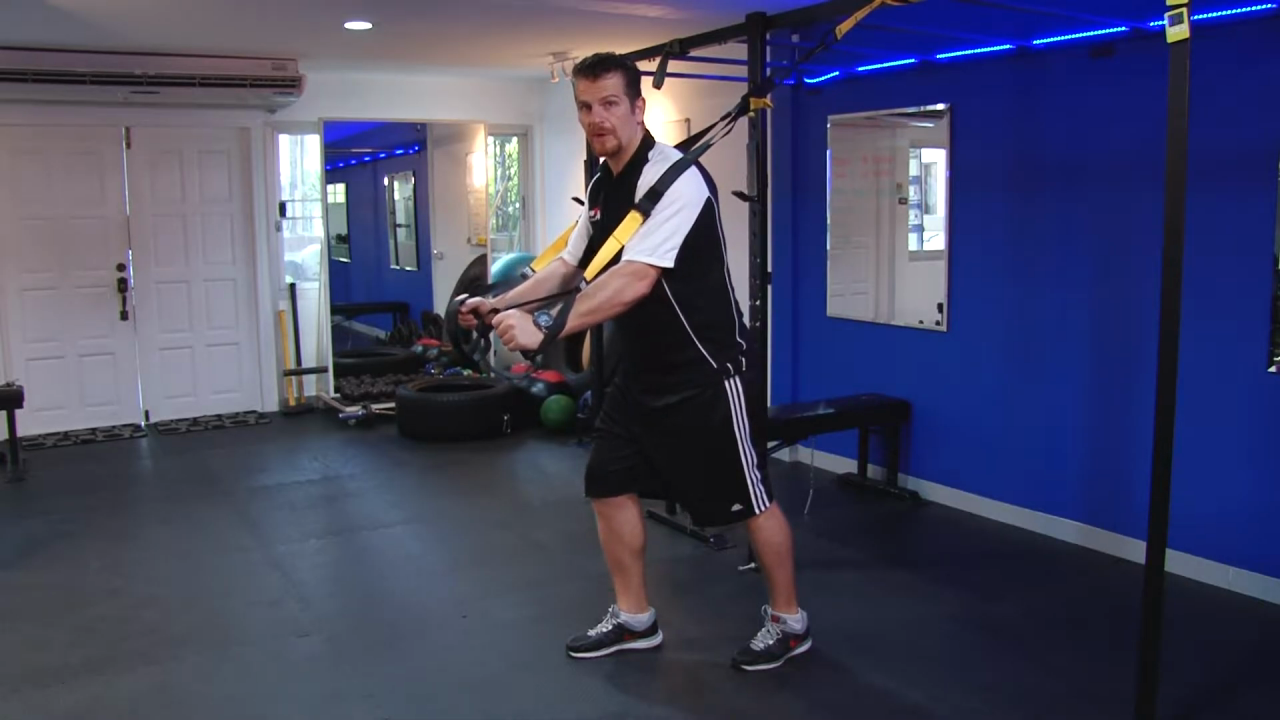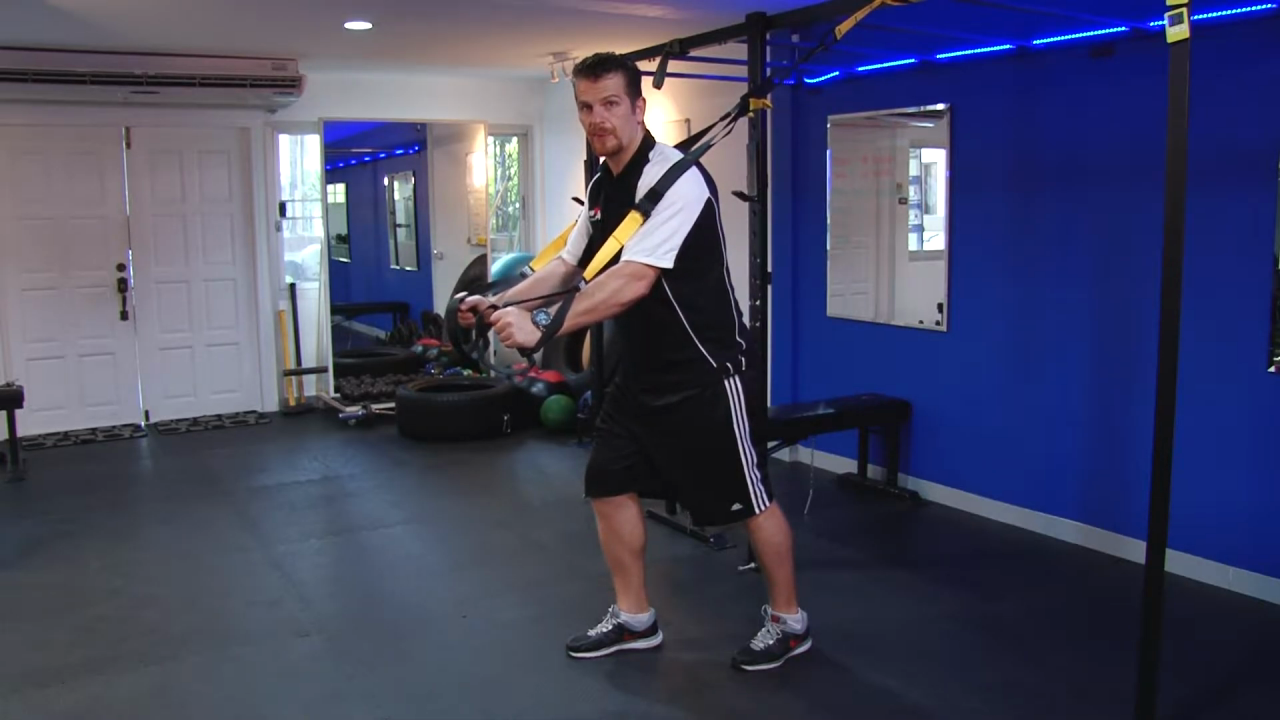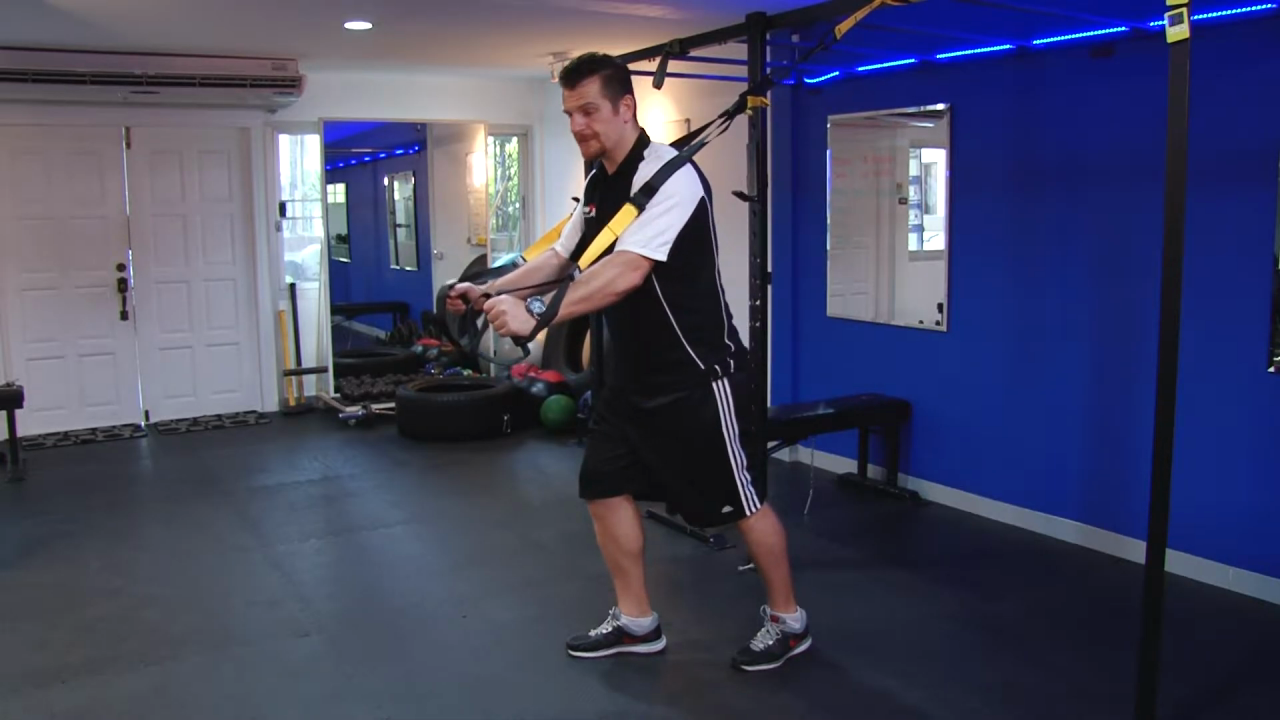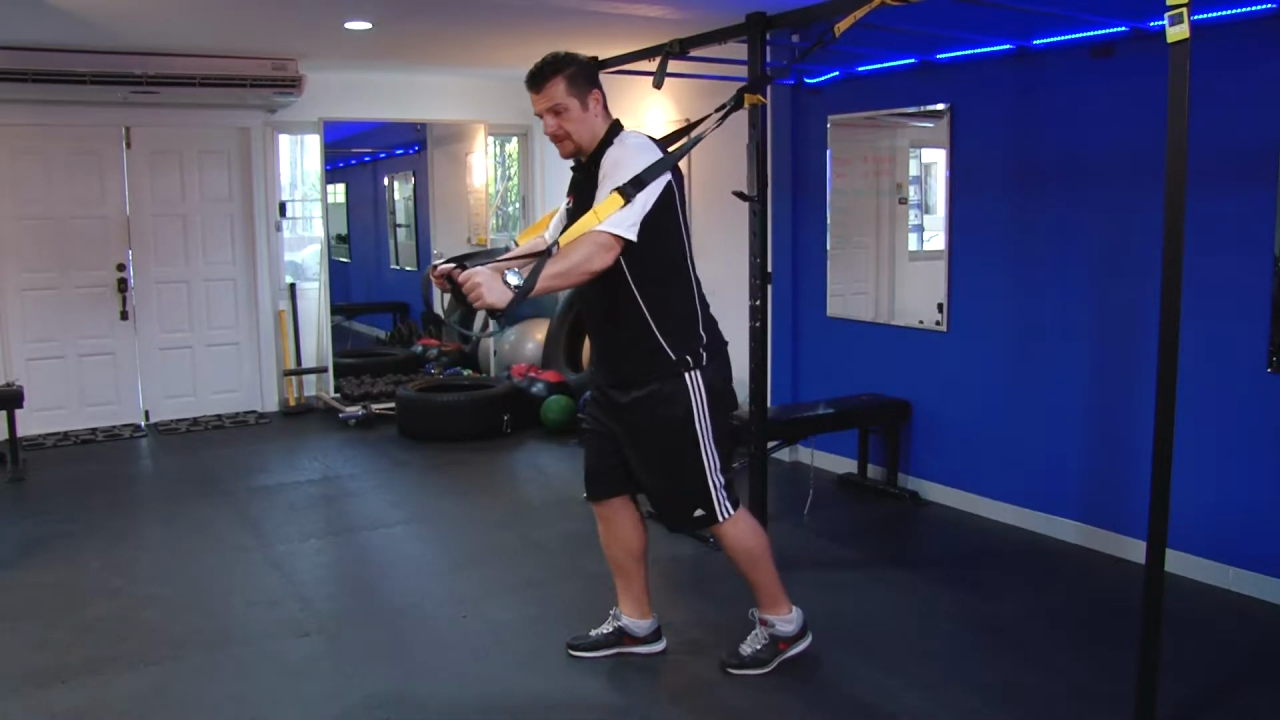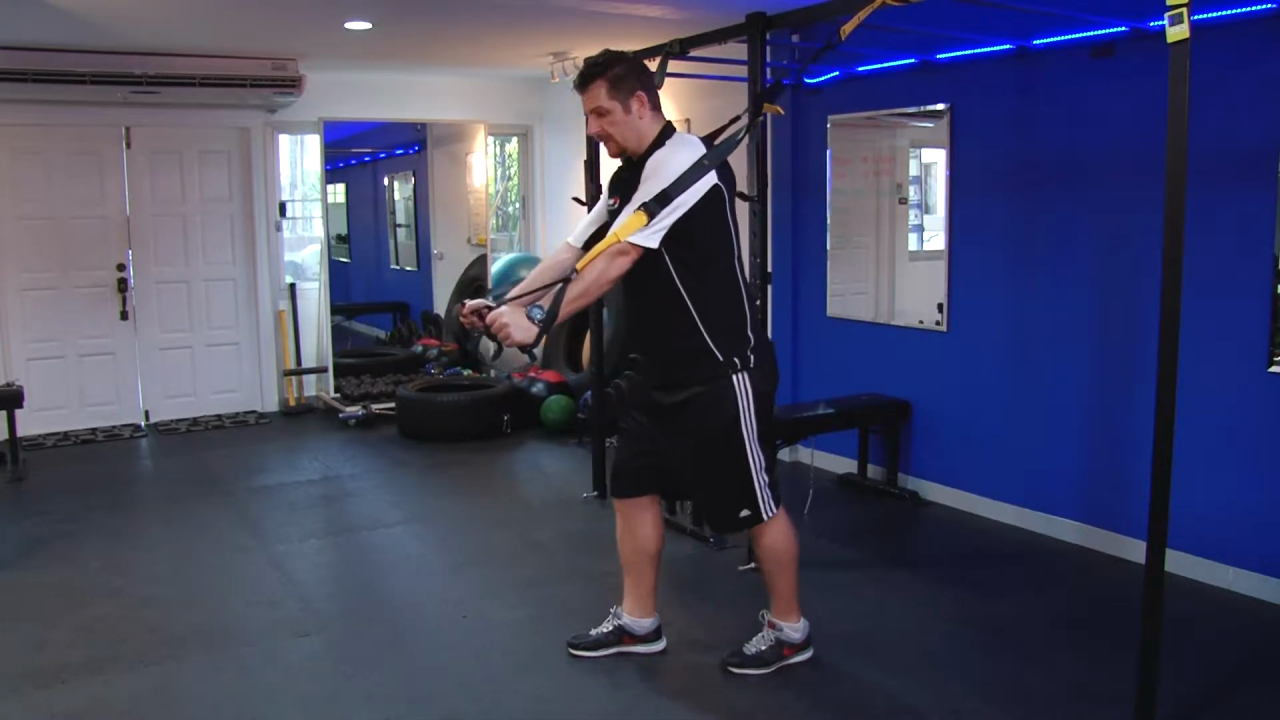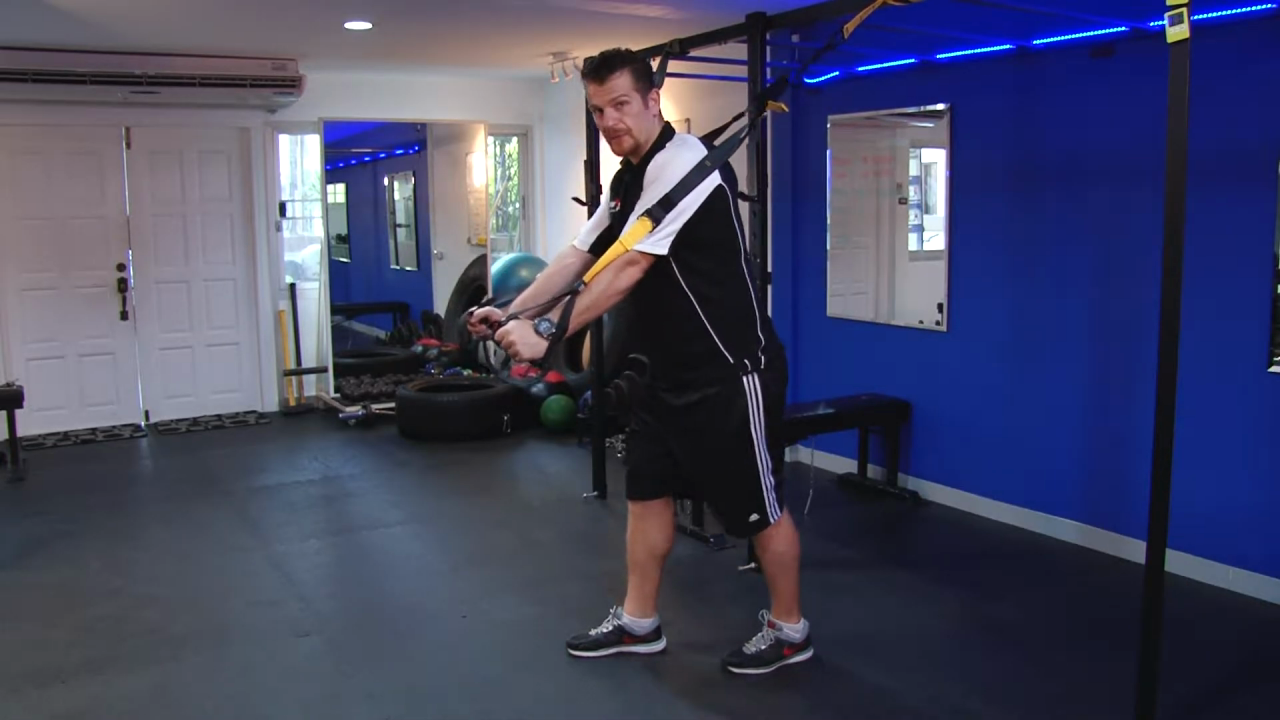
dt=0.5s
person 1, frame 1
left shoulder: (673, 178)
right shoulder: (603, 187)
left elbow: (635, 280)
right elbow: (569, 265)
left wrist: (544, 328)
right wrist: (499, 305)
left hip: (706, 369)
right hip: (643, 369)
left knee: (747, 499)
right knee: (609, 486)
left ankle: (788, 620)
right ankle: (634, 619)
person 1, frame 2
left shoulder: (673, 177)
right shoulder: (603, 186)
left elbow: (634, 280)
right elbow: (567, 265)
left wrist: (542, 326)
right wrist: (498, 303)
left hip: (705, 370)
right hip: (643, 369)
left knee: (747, 498)
right knee: (609, 486)
left ankle: (789, 620)
right ankle: (634, 617)
person 1, frame 3
left shoulder: (665, 174)
right shoulder: (600, 183)
left elbow: (627, 271)
right elbow: (559, 257)
left wrist: (538, 314)
right wrist: (487, 292)
left hip: (696, 372)
right hip: (633, 371)
left knee: (737, 500)
right knee: (604, 488)
left ankle: (788, 620)
right ankle: (636, 621)
person 1, frame 4
left shoulder: (631, 157)
right shoulder: (586, 172)
left elbow: (600, 250)
right elbow: (549, 246)
left wrist: (512, 285)
right wrist: (475, 273)
left hip: (676, 367)
right hip: (618, 368)
left knee: (707, 504)
right knee: (607, 492)
left ankle: (782, 621)
right ankle: (637, 622)
person 1, frame 5
left shoulder: (681, 161)
right shoulder: (627, 178)
left elbow: (617, 260)
right elbow: (573, 252)
left wrist: (539, 319)
right wrist: (504, 305)
left hip: (720, 371)
right hip: (661, 370)
left knee: (753, 504)
right knee: (633, 489)
left ankle: (789, 628)
right ankle: (638, 622)
person 1, frame 6
left shoulder: (681, 162)
right shoulder: (627, 180)
left elbow: (628, 268)
right elbow: (577, 257)
left wrist: (547, 330)
right wrist: (511, 314)
left hip: (730, 370)
right hip: (671, 371)
left knee: (757, 504)
right knee: (646, 493)
left ankle: (788, 628)
right ankle: (638, 621)
